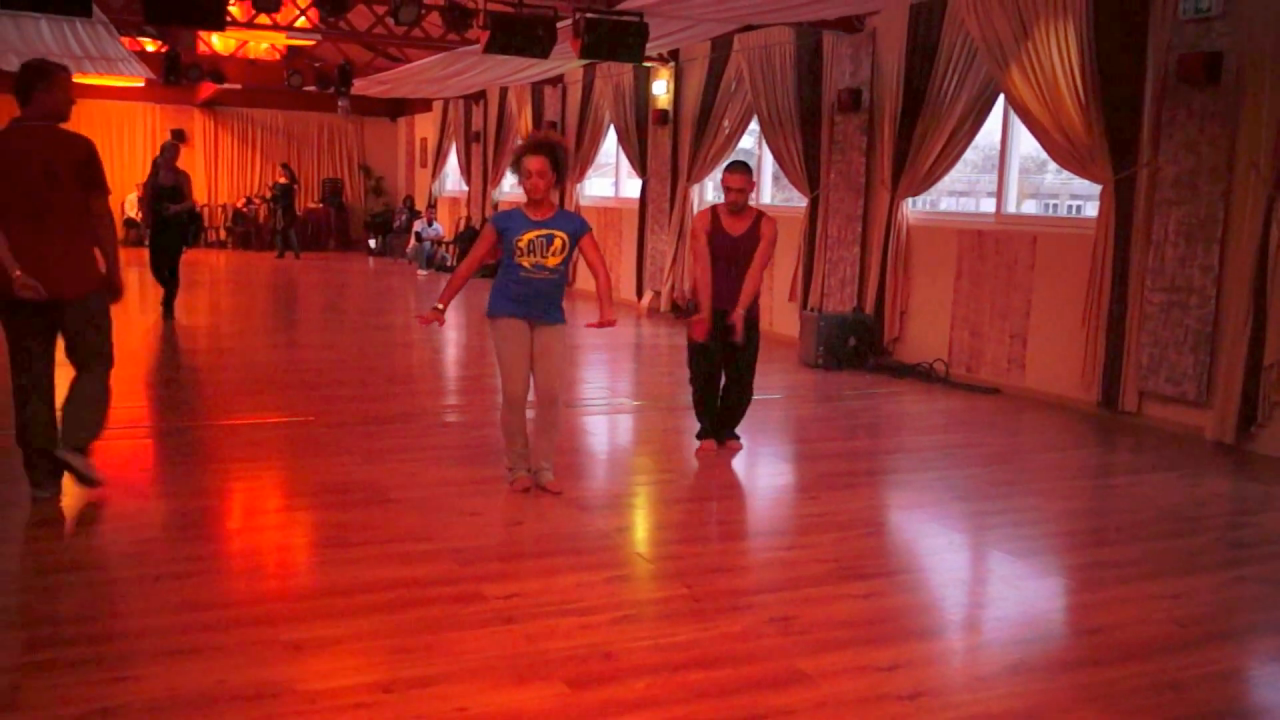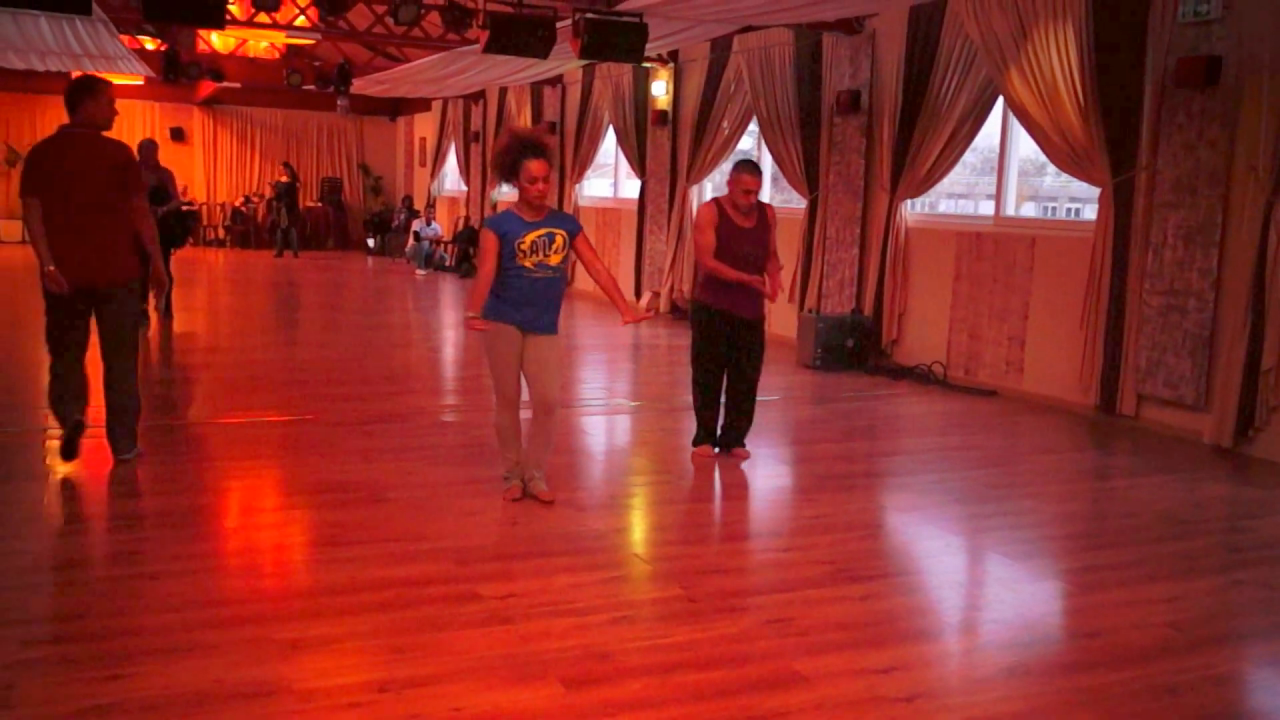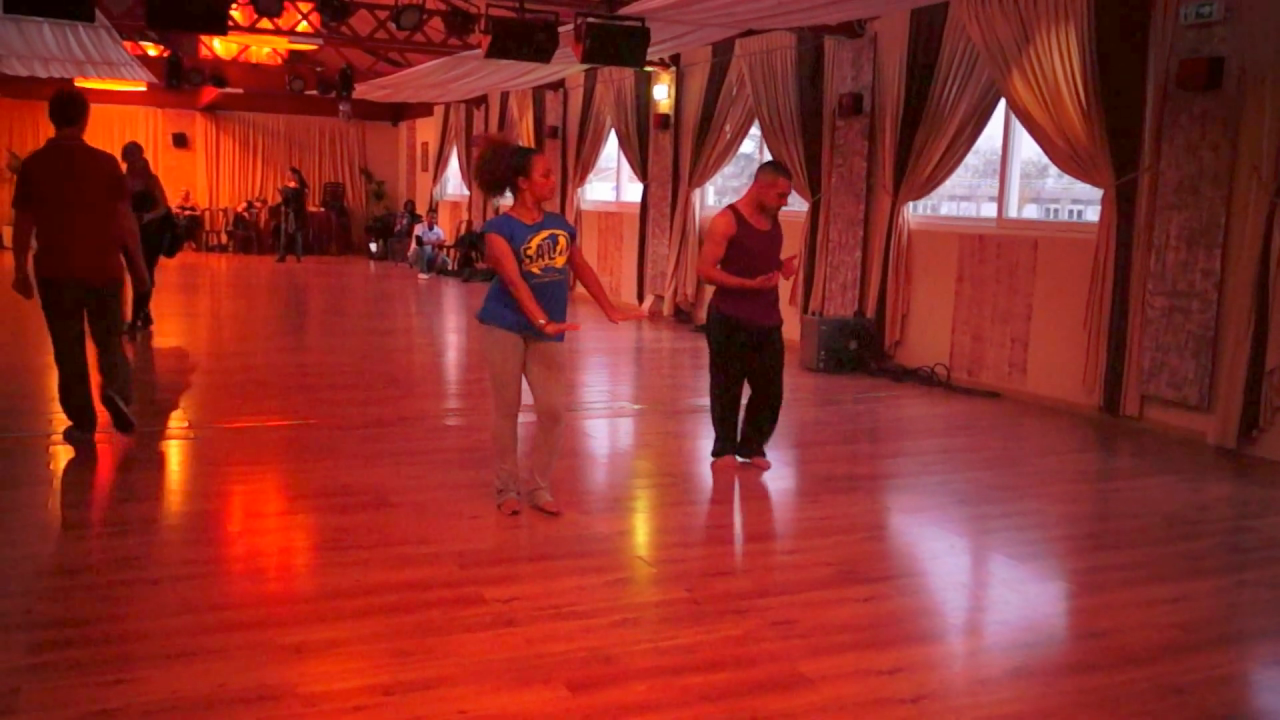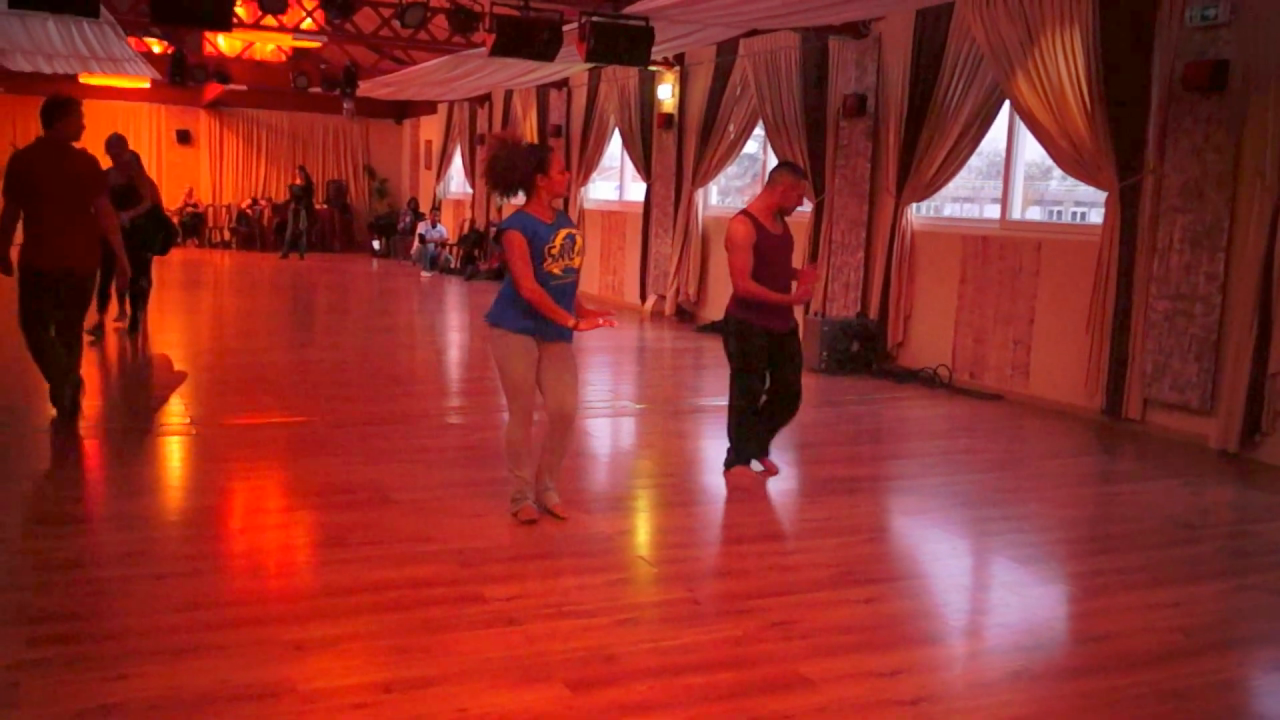
dt=0.5s
person 1, frame 1
right shoulder: (77, 148)
right elbow: (101, 216)
right wrist: (113, 270)
right hip: (76, 281)
right knee: (93, 366)
left ankle: (42, 477)
right ankle: (71, 446)
person 1, frame 2
left shoulder: (41, 154)
right shoulder: (118, 153)
left elbow: (32, 213)
right elbow: (141, 213)
left wrist: (48, 265)
right wrist: (156, 264)
left hip: (65, 272)
right hip: (118, 271)
left knee: (66, 356)
right knee: (121, 360)
left ankle: (71, 421)
right ankle: (124, 441)
person 1, frame 3
left shoulder: (33, 165)
right shoulder: (105, 162)
left elbow: (23, 223)
right elbow: (125, 219)
left wrist: (21, 270)
right wrist: (139, 266)
left hip: (57, 271)
right hip: (104, 268)
left knee: (69, 351)
right knee: (110, 341)
left ankle: (83, 424)
right ankle: (116, 394)
person 1, frame 4
right shoulder: (86, 162)
right elbow: (105, 212)
right wrist: (121, 257)
left hip: (38, 259)
right hip: (80, 259)
left knee: (37, 330)
right knee: (70, 330)
left ankle: (66, 386)
right ankle: (68, 396)
person 2, frame 1
left shoulder: (574, 224)
right shoulder: (504, 221)
left elbow: (599, 270)
right elbow: (469, 265)
left wrist: (606, 311)
right wrist: (440, 306)
left hip: (550, 318)
right hip: (509, 314)
left knee: (550, 395)
right knee: (514, 395)
left ankle: (542, 467)
right ankle: (518, 466)
person 2, frame 2
left shoulder: (566, 224)
right shoulder: (497, 225)
left elbow: (596, 268)
right elbow: (486, 272)
left wrist: (625, 309)
right wrist: (473, 314)
left hip: (542, 324)
right hip: (502, 321)
left knee: (547, 401)
right knee: (508, 402)
left ankle: (534, 476)
right ankle: (512, 475)
person 2, frame 3
left shoulder: (560, 224)
right shoulder: (499, 229)
left elbow: (583, 270)
right elbow: (514, 281)
left wrist: (611, 311)
right wrist: (541, 321)
left hip: (546, 332)
right hip: (505, 324)
left knee: (554, 410)
right knee: (507, 409)
left ankle: (538, 488)
right ankle: (507, 488)
person 2, frame 4
left shoulder: (564, 220)
right shoulder: (517, 227)
right elbow: (527, 288)
left wrist: (578, 308)
right wrist: (573, 321)
left hip: (555, 331)
right hip: (515, 327)
left knee: (565, 412)
right knee: (522, 412)
left ankle: (546, 487)
right ankle: (522, 496)
person 3, frame 1
left shoulder: (765, 225)
right shoulder: (704, 219)
left elbow: (755, 272)
right elbow: (702, 267)
left wrist: (739, 313)
right wrist: (704, 312)
left hip: (745, 315)
right hip: (711, 312)
left knee: (741, 381)
right knee: (704, 375)
left ankle: (727, 431)
right ankle: (708, 431)
person 3, frame 2
left shoulder: (767, 214)
right shoulder: (710, 212)
left elbow: (770, 254)
right elbow: (705, 262)
left wrist: (772, 272)
right wrist: (747, 279)
left hip: (751, 311)
right hip: (712, 307)
left knee: (746, 378)
right knee: (708, 374)
left ankle: (732, 439)
right ankle: (705, 437)
person 3, frame 3
left shoulder: (773, 218)
right shoulder: (727, 221)
right elbow: (706, 271)
left wrist: (783, 266)
right wrist: (751, 284)
left hip: (768, 318)
right hip: (730, 317)
left knee: (770, 387)
right knee: (728, 386)
left ankle: (752, 446)
right ankle: (725, 448)
person 3, frame 4
left shoulder: (780, 220)
right shoulder: (742, 226)
right elbow: (743, 285)
left wrist: (799, 275)
right wrist: (790, 299)
left hip: (782, 323)
right hip: (747, 323)
left knee: (788, 392)
right knee: (747, 393)
left ankle: (758, 447)
right ankle: (738, 460)
person 4, frame 1
left shoulder: (182, 176)
right shoulder: (154, 175)
left elbow: (190, 202)
right elbow: (147, 201)
left wrist: (176, 207)
right wrist: (146, 221)
left hip: (177, 226)
right hip: (158, 225)
left knee: (172, 265)
right knee: (156, 265)
left ankle: (169, 304)
right ankle: (169, 294)
person 4, frame 2
left shoulder: (165, 174)
left elbow: (176, 201)
left wrist: (162, 209)
left hip: (164, 227)
left knee: (163, 267)
left ankle: (166, 304)
right ankle: (144, 310)
person 4, frame 3
left shoulder: (151, 180)
left elbow: (163, 208)
left wrist: (147, 216)
left hip: (150, 234)
left ankle: (136, 320)
right ankle: (145, 314)
person 4, frame 4
left shoulder: (136, 172)
right shoulder: (107, 175)
left elbow: (148, 202)
left wrist: (129, 214)
left hip: (137, 230)
left knee: (138, 273)
left ankle: (137, 315)
